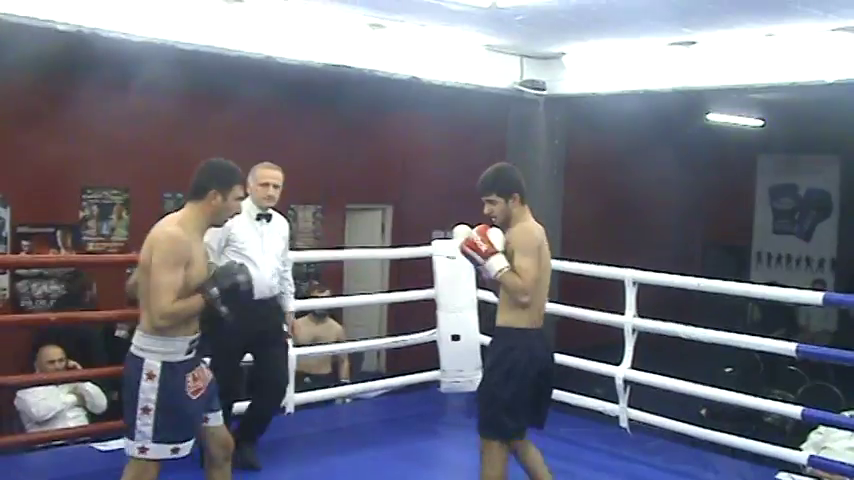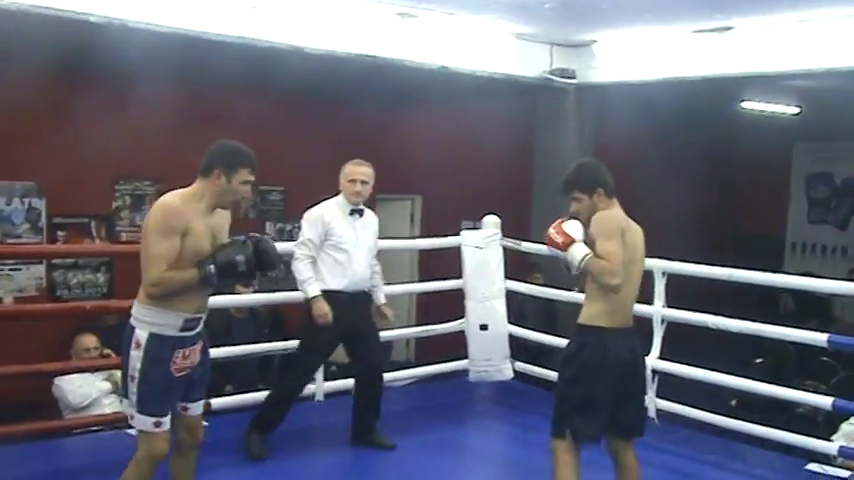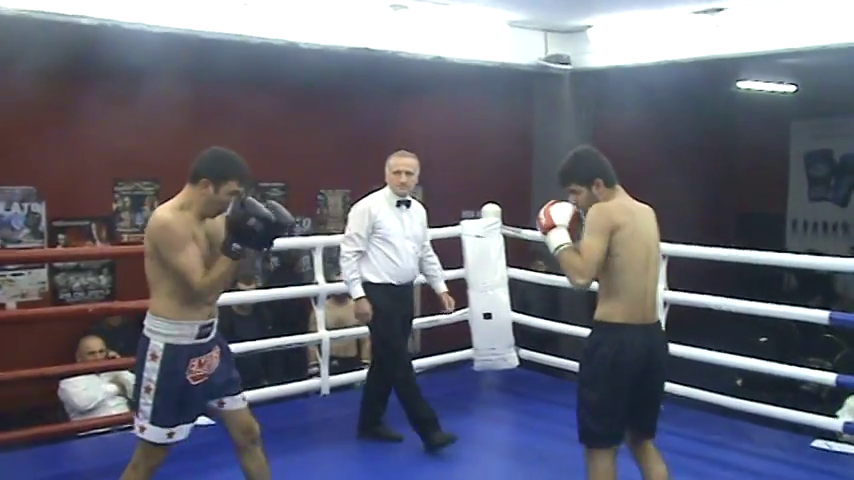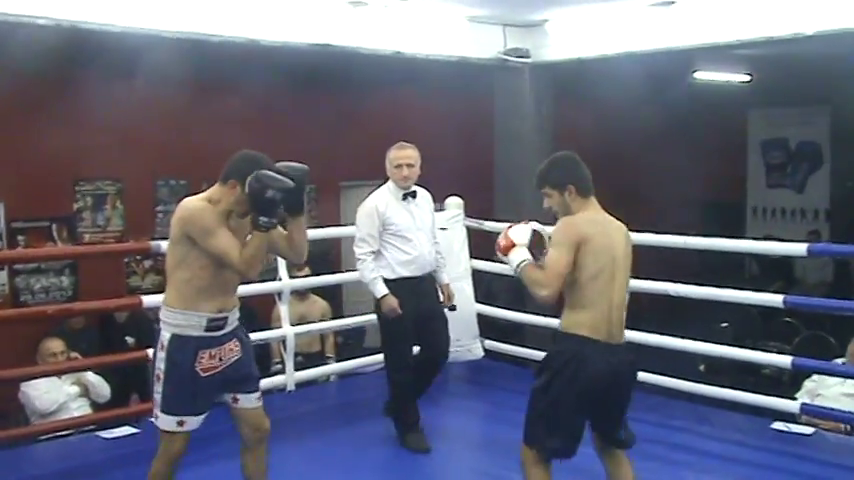
dt=0.5s
person 1, frame 1
left shoulder: (189, 234)
right shoulder: (173, 238)
left elbow: (136, 286)
right elbow: (160, 316)
right wrist: (215, 293)
left hip: (186, 360)
right hip: (158, 365)
left knee: (221, 447)
person 1, frame 2
left shoulder: (221, 215)
right shoulder: (171, 210)
right elbow: (154, 284)
left wrist: (245, 261)
right wrist: (213, 269)
left hip: (190, 337)
right hip: (154, 338)
left knee: (191, 436)
right knee: (155, 447)
person 1, frame 3
left shoulder: (218, 219)
right shoulder: (168, 222)
left elbow: (232, 274)
right elbow: (206, 290)
left wrist: (260, 241)
right wrist: (237, 243)
left hip: (208, 341)
right hip: (171, 347)
left knee: (247, 432)
person 1, frame 4
left shoulder: (245, 214)
right shoulder: (194, 211)
left elbow: (296, 255)
right elbow: (249, 268)
left wrist: (293, 206)
right wrist: (265, 216)
left hip: (228, 333)
right hip: (185, 337)
left knee: (257, 430)
right knee: (173, 445)
person 2, frame 1
left shoulder: (524, 232)
right shoulder: (521, 232)
left elbow: (523, 294)
left wrist: (492, 259)
right wrist: (484, 262)
left hip: (516, 345)
right hip: (533, 344)
left knee: (492, 440)
right knee: (515, 436)
person 2, frame 2
left shoulder: (604, 220)
right shoulder: (634, 229)
left elbow: (613, 278)
left wrist: (575, 250)
right wrist: (577, 254)
left hip: (595, 342)
right hip: (626, 343)
left knee: (563, 441)
right knee: (621, 441)
person 2, frame 3
left shoulder: (602, 212)
right shoulder: (645, 213)
left elbow: (581, 277)
left wrist: (555, 233)
right wrist: (569, 233)
left hip: (614, 340)
right hip: (650, 338)
left knee: (599, 449)
right knee: (642, 440)
person 2, frame 4
left shoulder: (571, 226)
right shoulder: (619, 230)
left elbow: (546, 290)
left wrist: (515, 253)
left hip: (577, 354)
right hip: (617, 355)
right knee: (610, 446)
person 3, frame 1
left shoulder: (282, 224)
right shoulder: (227, 220)
left wrist: (289, 309)
left hip: (268, 310)
right hip: (232, 310)
left knee: (276, 381)
right knee: (226, 384)
left ankle: (244, 440)
person 3, frame 2
left shoulder: (371, 219)
right shoulder: (321, 214)
right elbow: (301, 259)
left wrist: (380, 300)
right wrist: (316, 298)
left hip: (360, 303)
right hip: (329, 302)
left knee: (371, 369)
right knee: (302, 369)
left ankle: (365, 430)
right ankle: (259, 430)
person 3, frame 3
left shoulder: (418, 211)
right shoulder: (367, 208)
left elbow: (426, 254)
right elbow: (349, 254)
left wrist: (441, 288)
right wrist: (358, 295)
left hip: (404, 293)
right hip: (378, 294)
left knee: (386, 362)
right knee: (399, 363)
left ankle: (370, 423)
right ankle: (429, 429)
person 3, frame 4
left shoulder: (425, 198)
right shoulder: (375, 205)
right elbow: (364, 255)
left wrist: (442, 279)
right wrist: (382, 294)
left hip: (424, 286)
right hip: (395, 289)
left knee: (437, 351)
right knee: (400, 361)
left ankle: (397, 403)
right ankle: (408, 427)
